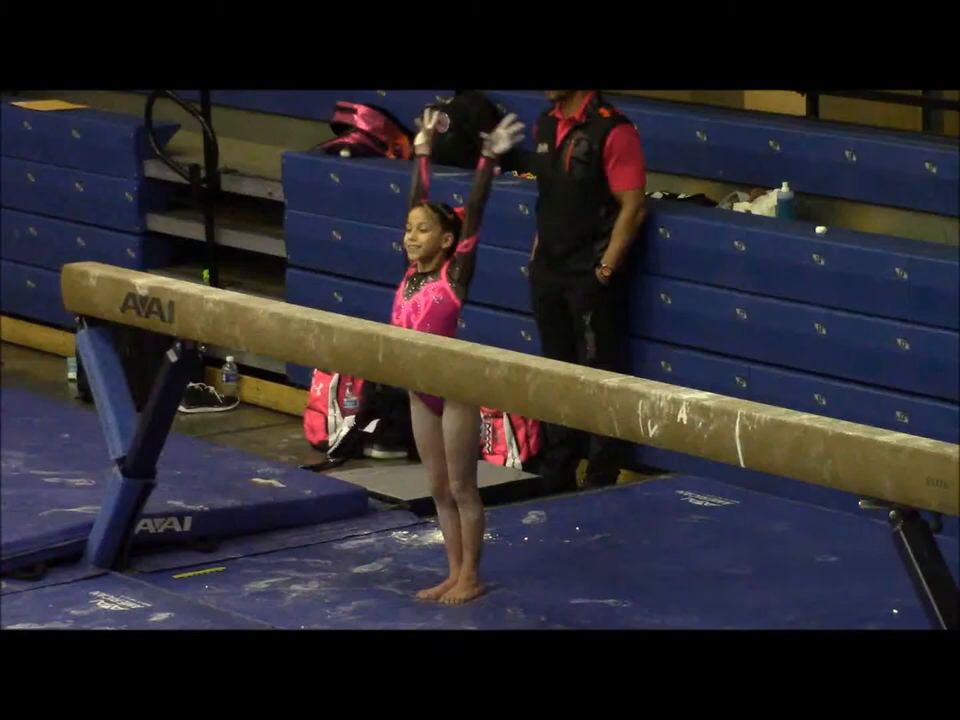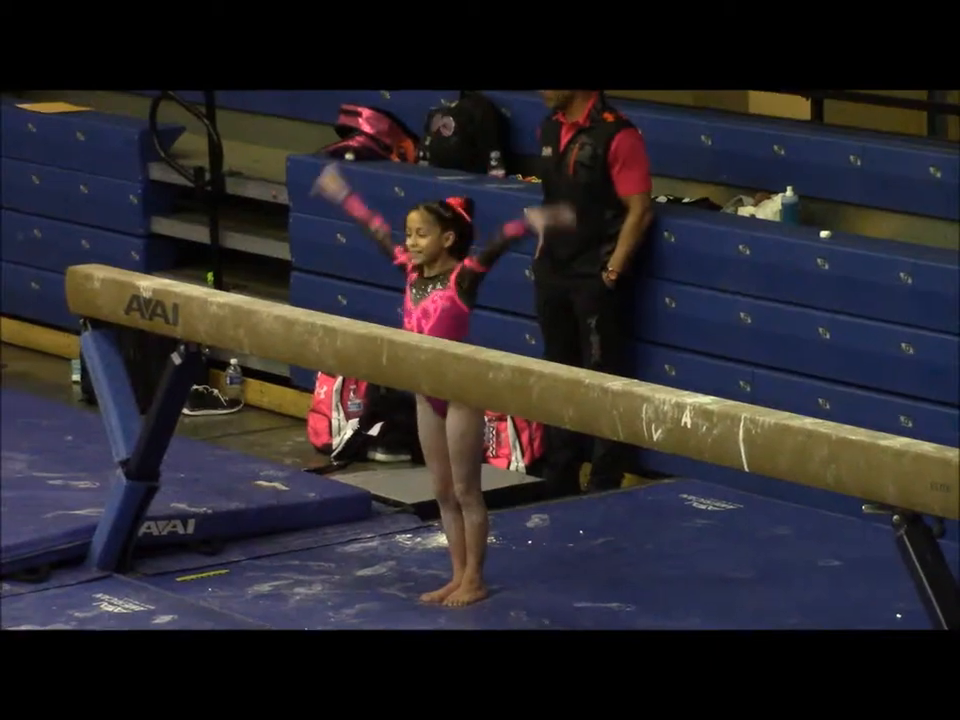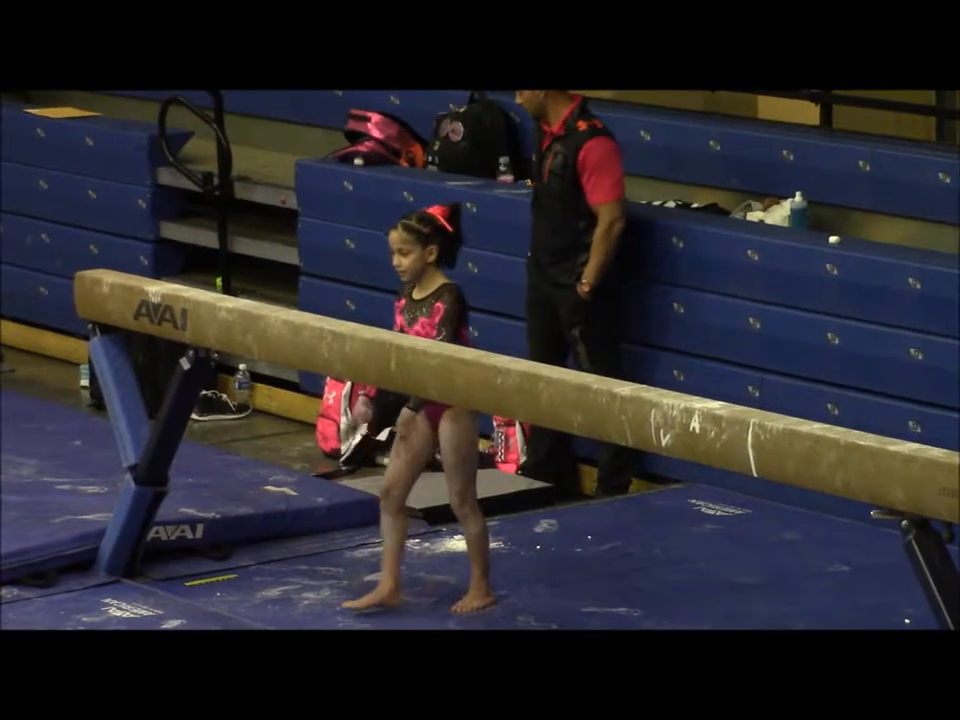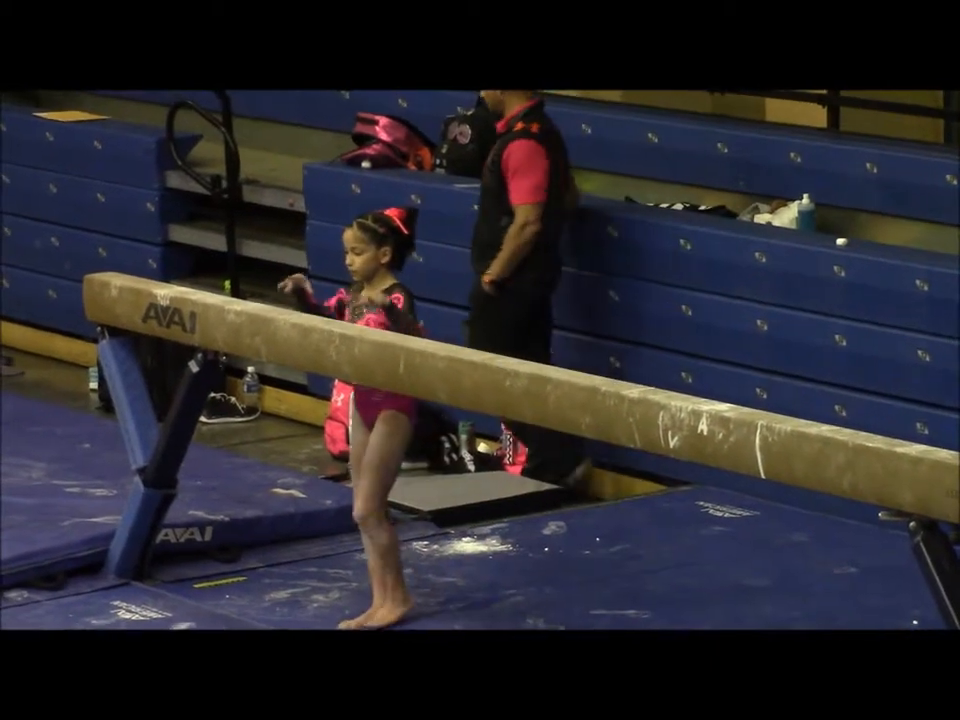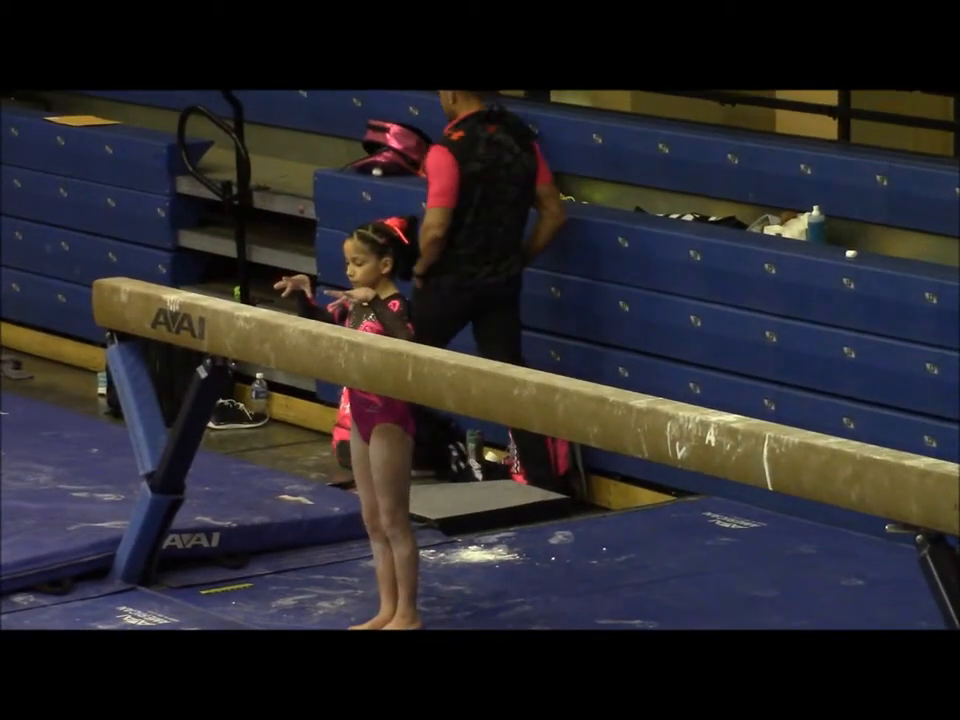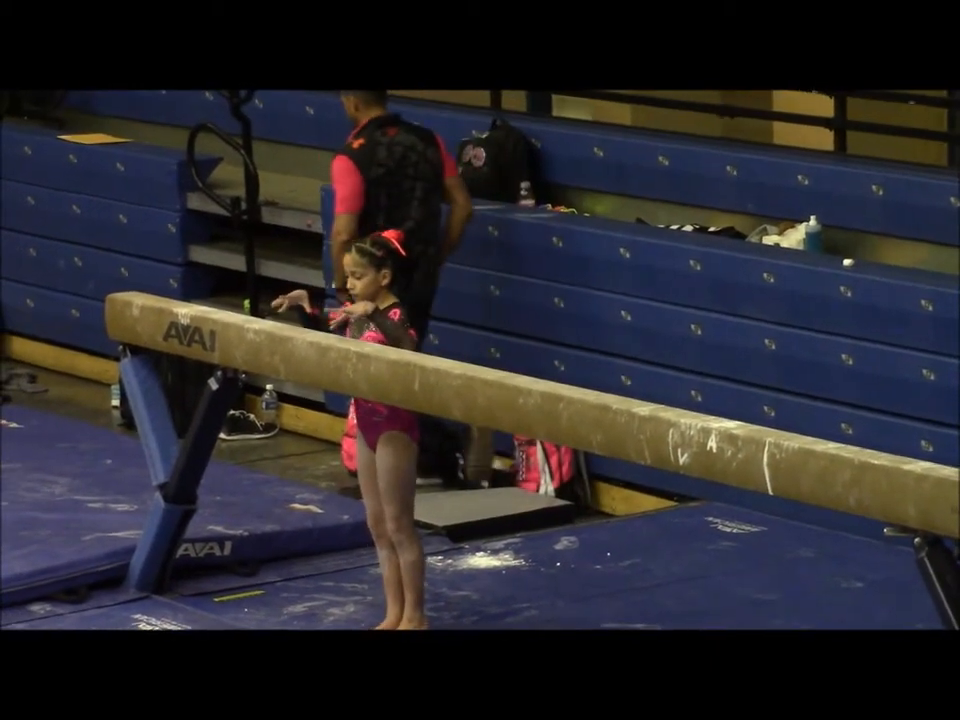
dt=0.5s
person 1, frame 1
left shoulder: (454, 275)
right shoulder: (412, 272)
left elbow: (474, 214)
right elbow: (419, 202)
left wrist: (487, 159)
right wrist: (422, 151)
right hip: (420, 391)
left knee: (462, 489)
right knee: (439, 489)
left ankle: (470, 578)
right ankle: (454, 574)
person 1, frame 2
left shoulder: (463, 276)
right shoulder: (413, 273)
left elbow: (494, 248)
right elbow: (379, 230)
left wrist: (533, 221)
right wrist: (343, 194)
right hip: (426, 392)
left knee: (465, 489)
right knee: (442, 490)
left ankle: (474, 580)
right ankle: (458, 574)
person 1, frame 3
left shoulder: (449, 299)
right shoulder: (406, 298)
left wrist: (410, 410)
right wrist: (368, 399)
left hip: (454, 405)
right hip: (419, 403)
left knee: (462, 501)
right knee: (391, 492)
left ankle: (481, 587)
right ankle: (389, 585)
person 1, frame 4
left shoulder: (396, 297)
right shoulder: (353, 293)
left elbow: (417, 339)
right elbow: (320, 319)
left wrist: (385, 310)
right wrist: (303, 293)
left hip: (392, 408)
right hip: (363, 405)
left knee: (365, 509)
right knee: (366, 509)
left ankle: (398, 594)
right ankle: (379, 601)
person 1, frame 5
left shoulder: (394, 306)
right shoulder: (354, 303)
left elbow: (406, 343)
right elbow: (319, 322)
left wrist: (374, 302)
right wrist: (303, 294)
left hip: (389, 420)
right hip: (361, 417)
left knee: (394, 521)
right knee: (372, 521)
left ankle: (408, 614)
right ankle: (387, 610)
person 1, frame 6
left shoulder: (395, 314)
right shoulder: (356, 312)
left elbow: (410, 348)
right elbow: (319, 331)
left wrist: (374, 314)
right wrist: (304, 305)
left hip: (394, 427)
right hip: (366, 425)
left knee: (399, 527)
right knee: (378, 527)
left ankle: (414, 617)
right ankle: (394, 616)
person 2, frame 1
left shoulder: (612, 129)
right shoulder: (546, 124)
left elbow: (633, 207)
left wrist: (605, 269)
right wrist: (537, 253)
left hip: (590, 274)
right hip: (547, 269)
left ankle: (600, 481)
right ankle: (556, 473)
person 2, frame 2
left shoulder: (616, 133)
right shoulder: (550, 127)
left elbow: (640, 211)
left wrist: (612, 273)
right wrist: (542, 253)
left hip: (595, 277)
right hip: (553, 272)
left knee: (604, 380)
left ankle: (605, 484)
right ankle: (558, 478)
person 2, frame 3
left shoulder: (591, 140)
right shoulder: (547, 132)
left elbow: (610, 221)
left wrist: (588, 284)
left hip: (578, 286)
right hip: (544, 278)
left ankle: (613, 490)
right ankle: (544, 473)
person 2, frame 4
left shoulder: (522, 141)
right shoulder: (535, 129)
left elbow: (527, 223)
right elbow: (569, 197)
left wrist: (494, 274)
left hip: (511, 278)
right hip: (532, 274)
left ankle: (562, 460)
right ankle: (545, 472)
person 2, frame 5
left shoulder: (448, 149)
right shoulder: (522, 140)
left elbow: (435, 229)
right elbow: (554, 214)
left wrist: (419, 269)
left hip: (453, 279)
right hip: (502, 278)
right ankle: (545, 483)
person 2, frame 6
left shoulder: (351, 156)
right shoulder: (427, 140)
left elbow: (344, 234)
right elbow: (462, 205)
left wrist: (341, 283)
right wrist: (439, 255)
right hip: (421, 273)
